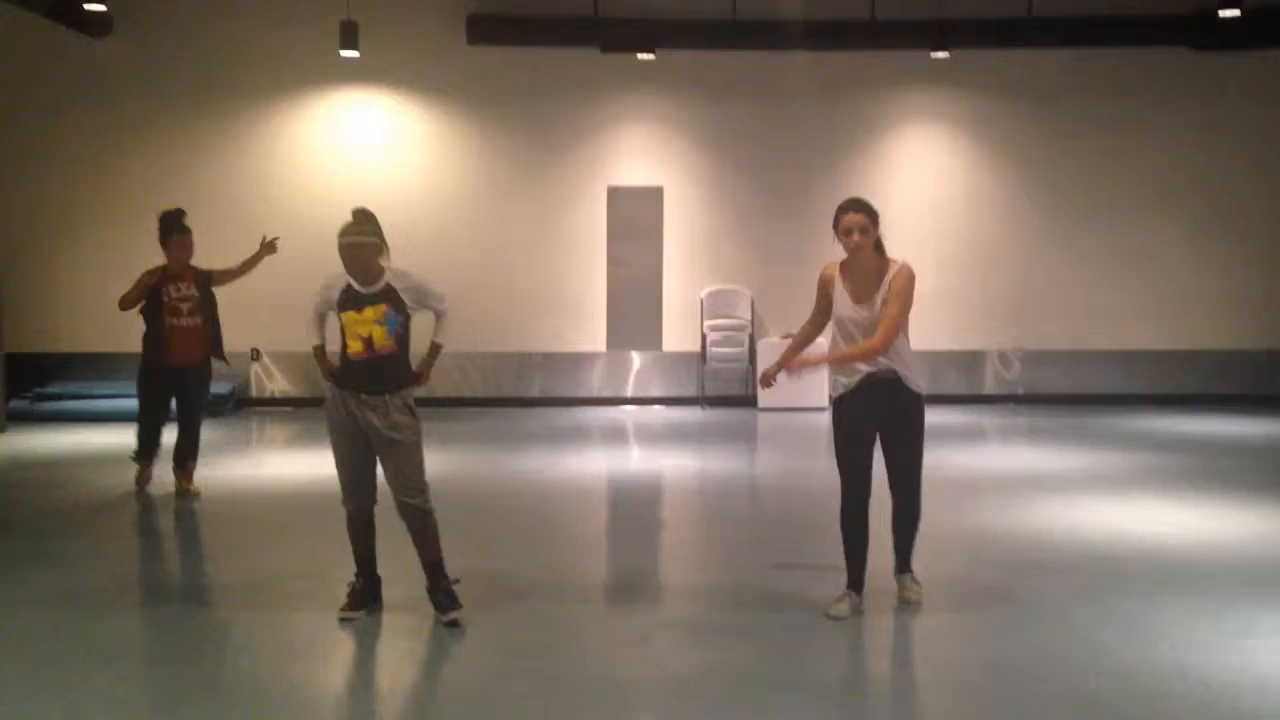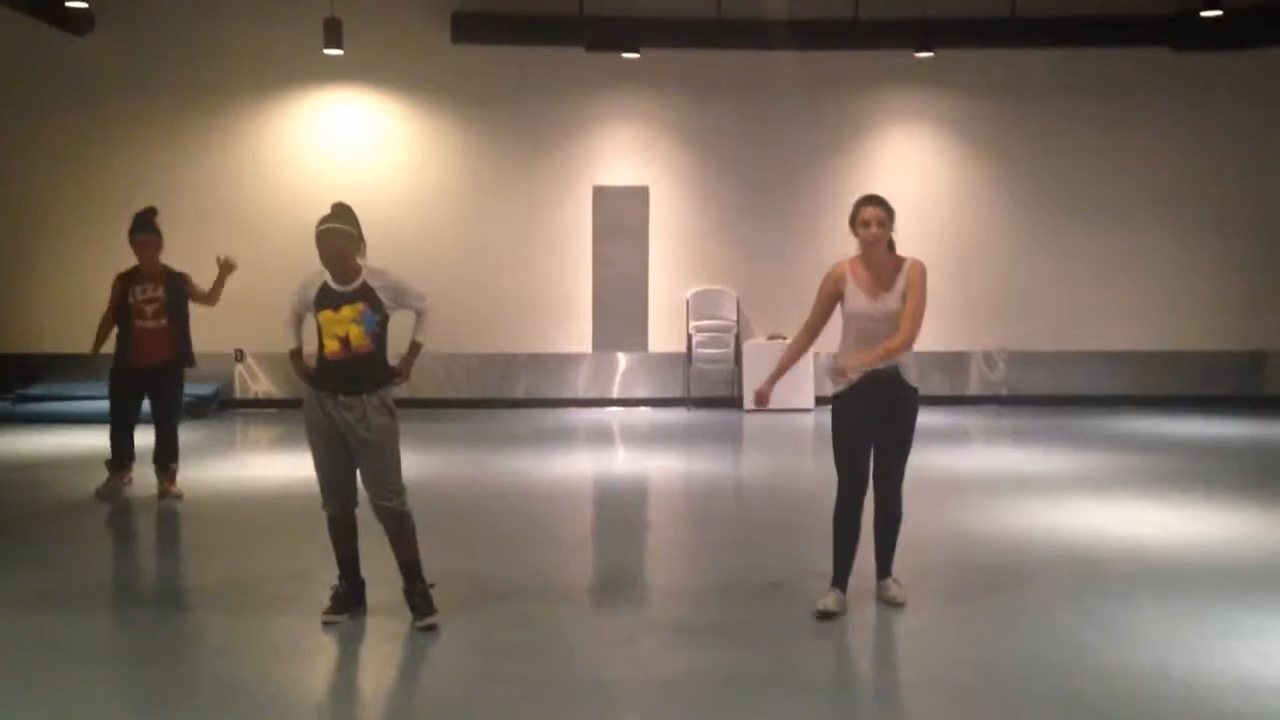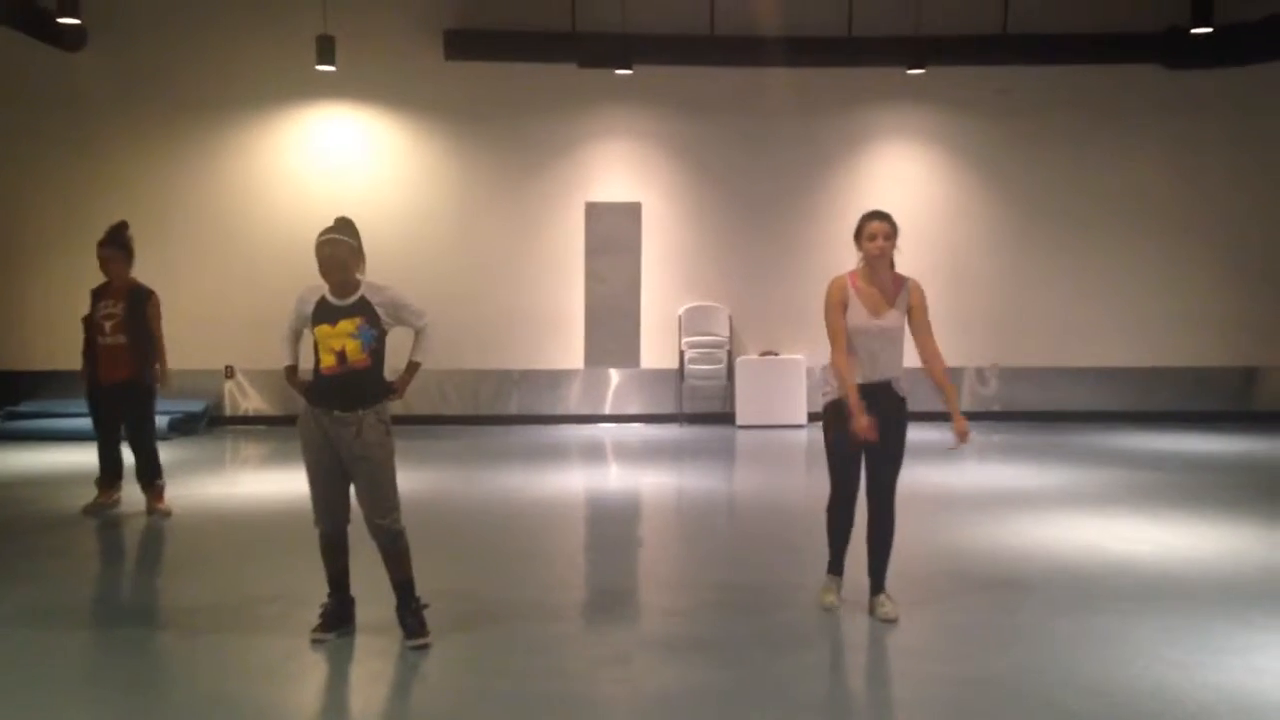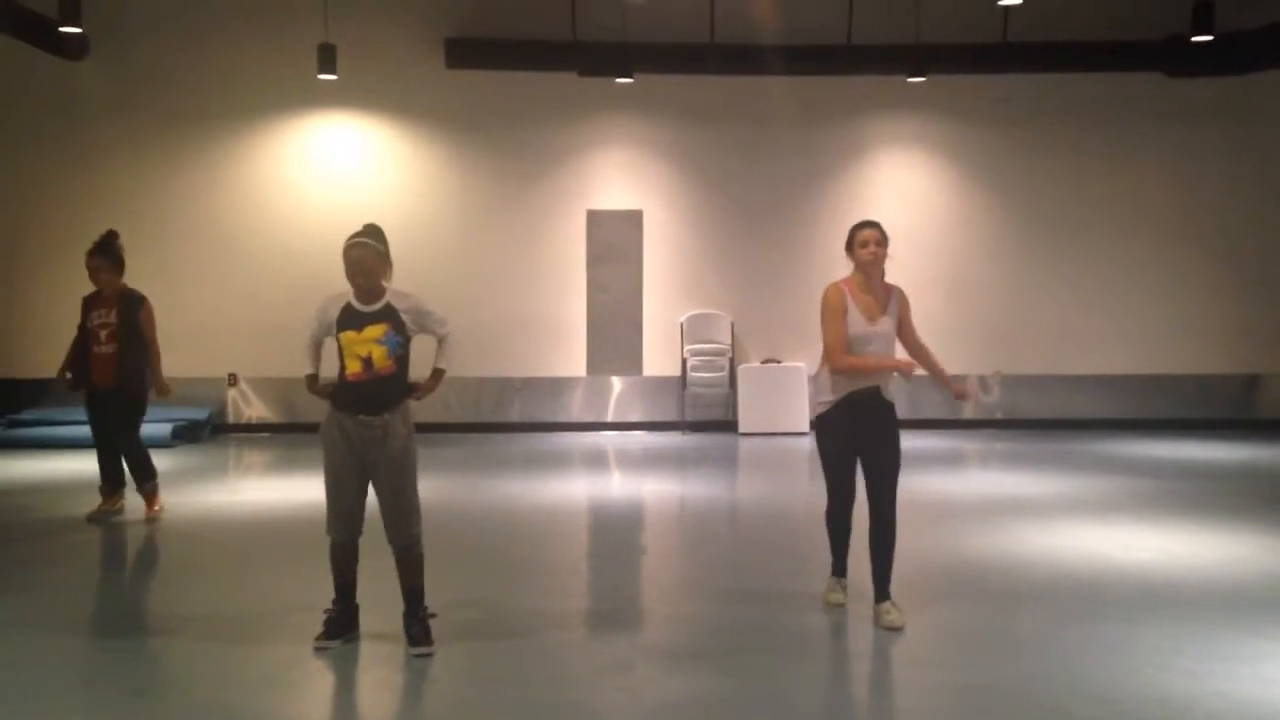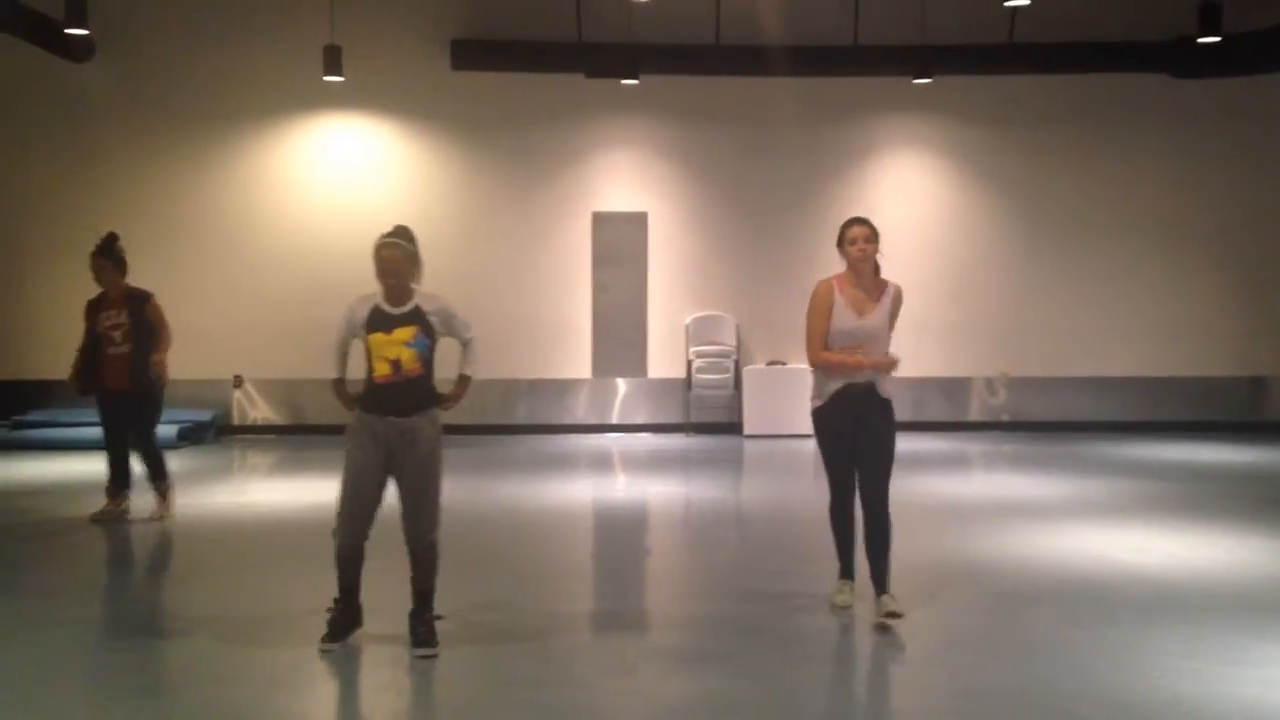
dt=0.3s
person 1, frame 1
left shoulder: (406, 285)
right shoulder: (334, 288)
left elbow: (442, 309)
right elbow: (316, 317)
left wrist: (430, 359)
right wrist: (321, 358)
left hip: (393, 403)
right hip: (345, 403)
left knee: (412, 496)
right knee: (356, 499)
left ankle: (440, 585)
right ankle: (366, 585)
person 1, frame 2
left shoulder: (383, 284)
right shoulder: (311, 287)
left elbow: (422, 307)
right elbow: (294, 318)
left wrist: (410, 358)
right wrist: (297, 360)
left hip: (371, 403)
right hip: (322, 404)
left knee: (389, 498)
right knee: (336, 502)
left ankle: (416, 587)
right ankle: (350, 588)
person 1, frame 3
left shoulder: (382, 299)
right shoulder: (308, 302)
left elbow: (421, 325)
right elbow: (292, 334)
left wrist: (408, 374)
right wrist: (292, 373)
left hip: (368, 419)
right hip: (319, 420)
left knee: (383, 517)
right knee: (329, 519)
left ankle: (409, 607)
right ankle: (339, 605)
person 1, frame 4
left shoulder: (407, 307)
right shoulder: (332, 309)
left elbow: (444, 333)
right elbow: (314, 342)
left wrist: (434, 379)
right wrist: (313, 380)
left hip: (391, 425)
right hip: (342, 425)
left knee: (403, 525)
right knee: (342, 526)
left ankle: (416, 616)
right ankle: (344, 612)
person 1, frame 5
left shoulder: (435, 309)
right shoulder: (360, 310)
left elbow: (468, 339)
right elbow: (341, 345)
left wrist: (460, 386)
right wrist: (339, 386)
left hip: (419, 427)
right hip: (369, 425)
left knee: (421, 529)
right knee: (349, 526)
left ankle: (422, 619)
right ankle: (346, 609)
person 2, frame 1
left shoulder: (901, 275)
right shoulder: (831, 277)
left elbow: (880, 343)
right elbow: (813, 327)
left wrist: (819, 361)
right wrist: (777, 366)
left hip: (900, 391)
right hip: (852, 393)
left knee: (907, 490)
right knee: (854, 493)
left ankle: (904, 571)
right ankle: (853, 588)
person 2, frame 2
left shoulder: (912, 270)
right shoulder: (840, 274)
left elbow: (907, 335)
right elbow: (809, 332)
left wrist: (865, 359)
right wrist: (771, 380)
left hip: (897, 388)
right hip: (852, 390)
left knee: (889, 487)
right knee: (851, 488)
left ankle: (885, 575)
right ankle: (838, 586)
person 2, frame 3
left shoulder: (910, 290)
right shoulder: (840, 288)
left elbow: (928, 352)
right elbow: (840, 357)
left wrist: (954, 410)
right wrist: (855, 411)
left hip: (889, 400)
right hip: (844, 400)
left knee: (882, 498)
right knee: (843, 494)
left ankle: (877, 590)
right ankle: (834, 577)
person 2, frame 4
left shoulder: (896, 297)
right shoulder: (836, 294)
left elbow: (915, 348)
right elbow: (837, 360)
left wrist: (949, 384)
right wrist: (892, 364)
left hip: (879, 406)
right hip: (836, 407)
left knee: (884, 504)
right knee: (841, 498)
left ankle: (883, 597)
right ankle: (837, 575)
person 2, frame 5
left shoulder: (893, 294)
right shoulder: (825, 291)
right elbow: (816, 355)
right wrist: (867, 363)
left hip: (876, 403)
right hip: (834, 403)
left knee: (876, 497)
right knee: (842, 495)
left ankle: (882, 593)
right ankle: (845, 577)
person 3, frame 1
left shoulder: (203, 278)
right shoulder: (152, 279)
left elbow: (237, 272)
right elbow: (124, 304)
left wrist: (261, 253)
right wrist: (143, 288)
left hip: (196, 365)
right hip: (159, 365)
left knee: (191, 422)
right knee: (152, 418)
left ankle: (184, 475)
right ankle: (145, 462)
person 3, frame 2
left shoulder: (177, 280)
right shoulder: (123, 281)
left elbow: (210, 299)
right elbow: (110, 318)
left wrist: (224, 274)
right wrist: (96, 348)
left hip: (167, 366)
right hip: (129, 365)
left knee: (167, 423)
right knee: (121, 421)
left ankle: (167, 477)
right ankle: (119, 473)
person 3, frame 3
left shoulder: (145, 297)
right shoulder: (97, 295)
left elbow: (156, 337)
right elbow: (91, 334)
left wrist: (162, 369)
right wrist: (87, 368)
left hip: (134, 382)
right hip: (101, 381)
left knee: (142, 438)
right knee: (106, 438)
left ankle: (155, 494)
right ankle: (109, 490)
person 3, frame 4
left shoulder: (137, 303)
right shoulder: (89, 303)
left elbow: (150, 342)
right elbow: (81, 339)
left wrist: (157, 377)
right wrist: (66, 367)
left hip: (128, 386)
right hip: (97, 387)
left knee: (128, 440)
right knee: (105, 443)
left ankle: (151, 496)
right ankle: (113, 497)
person 3, frame 5
left shoulder: (143, 300)
right shoulder: (94, 307)
left elbow: (164, 333)
right elbow: (88, 343)
left wrist: (159, 356)
right wrist: (77, 372)
left hip: (143, 384)
right hip: (110, 387)
left knee: (143, 439)
right knee: (116, 443)
left ankle: (163, 493)
right ankle: (118, 499)
